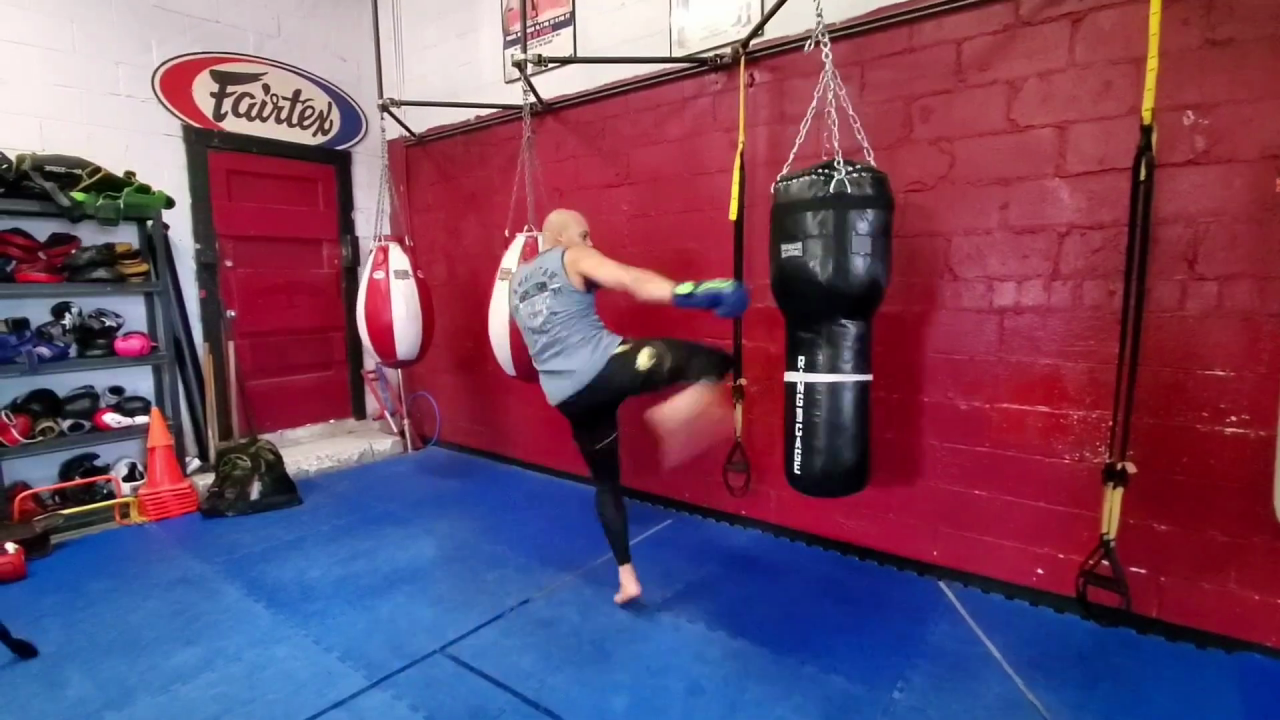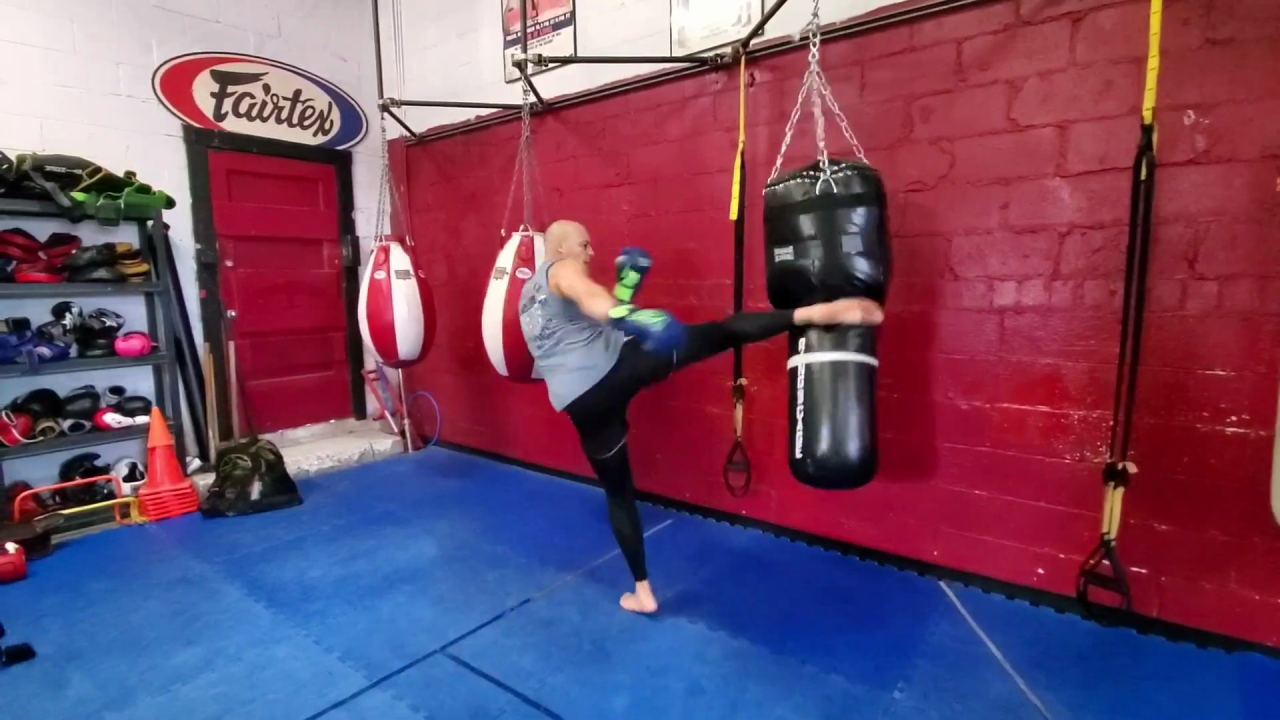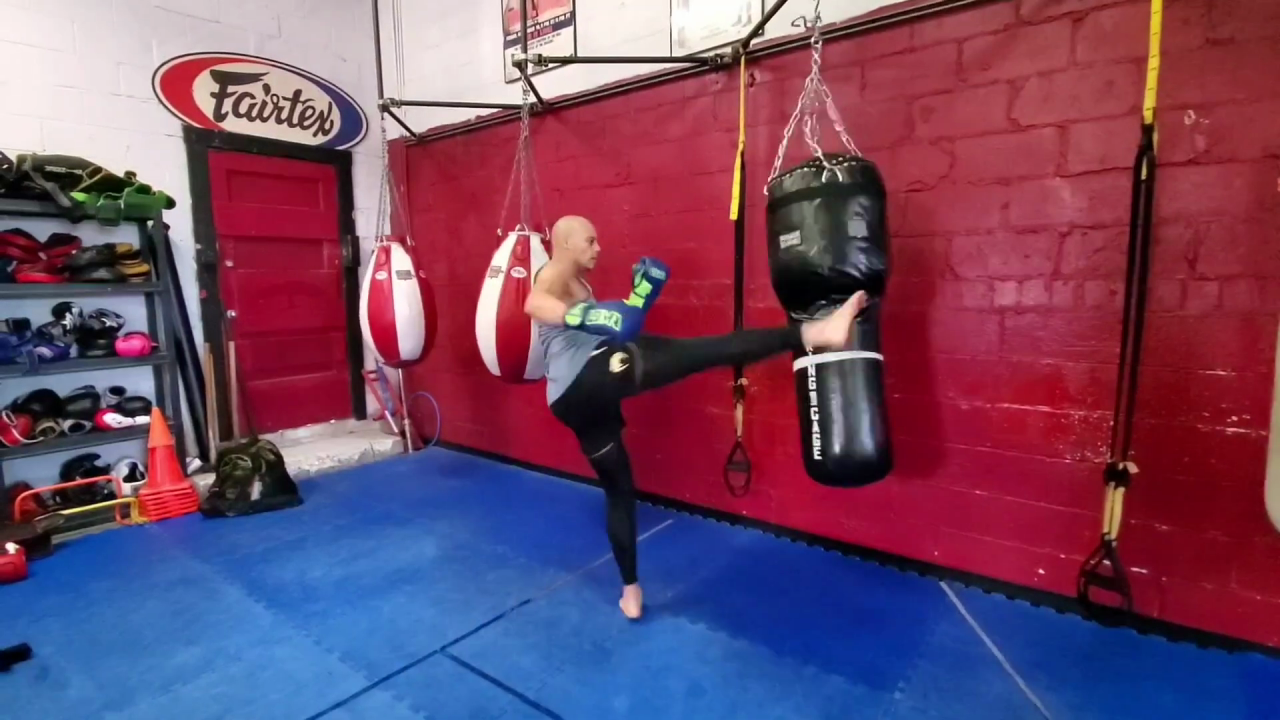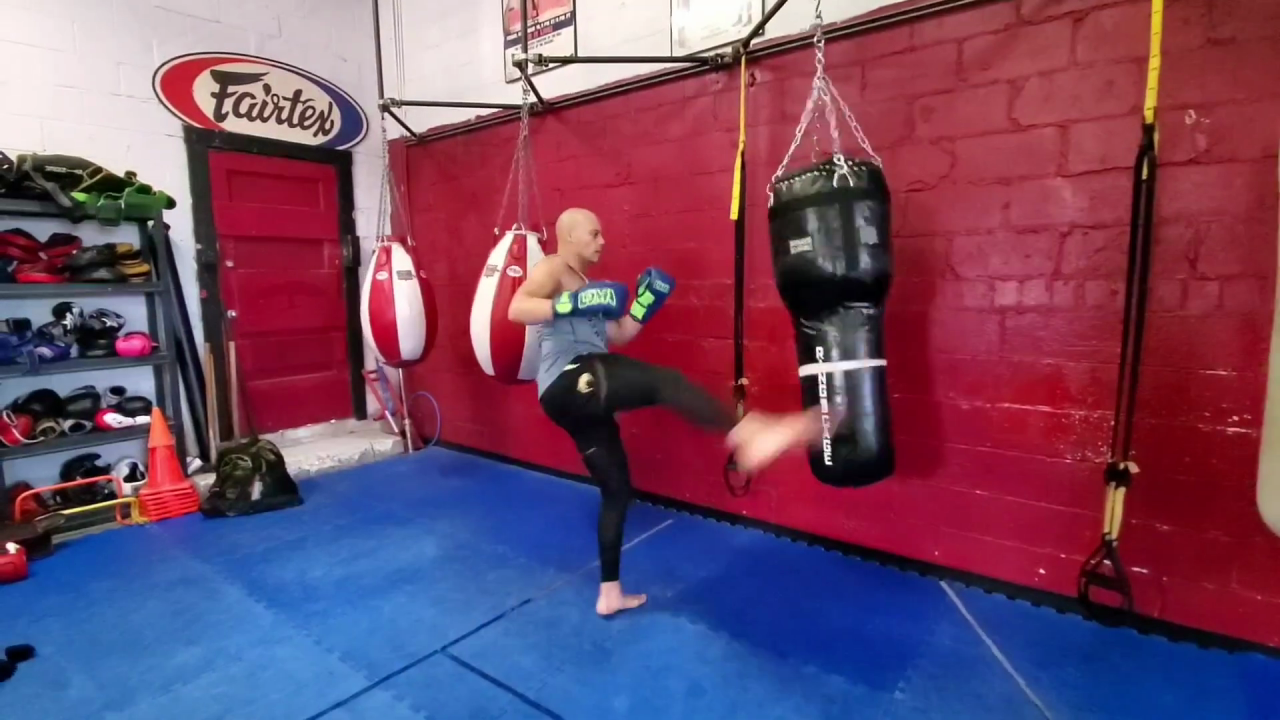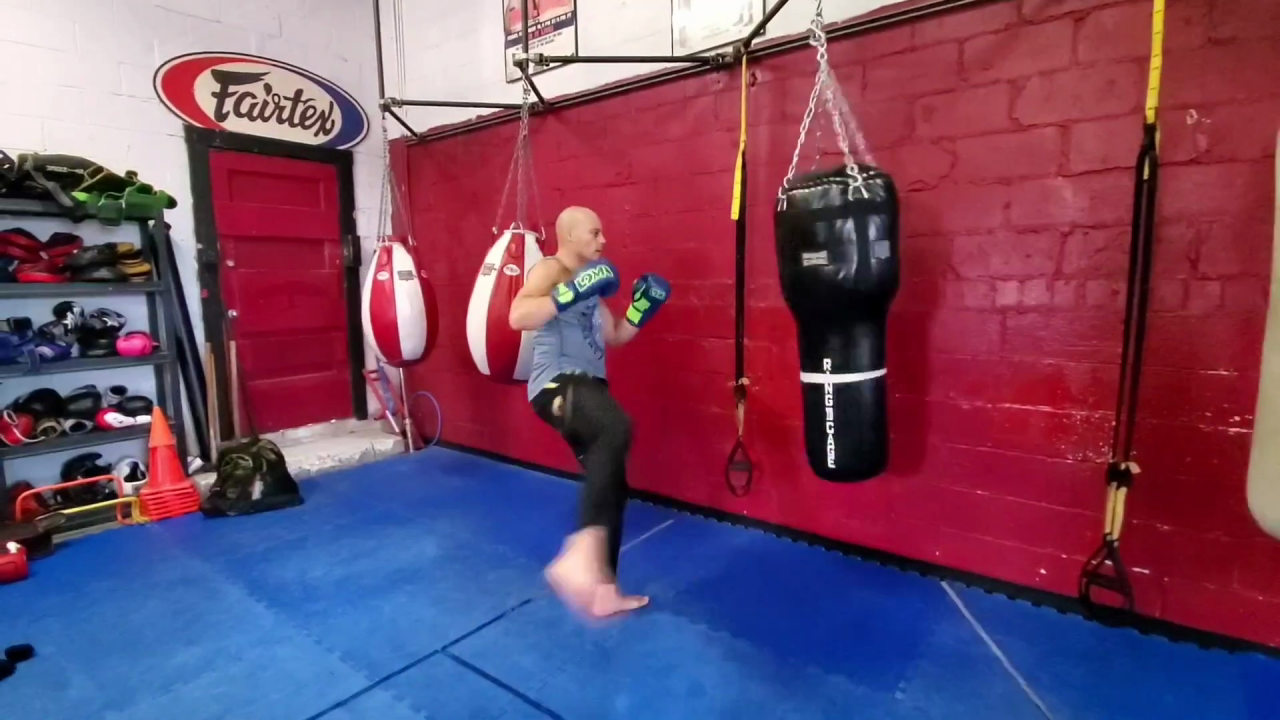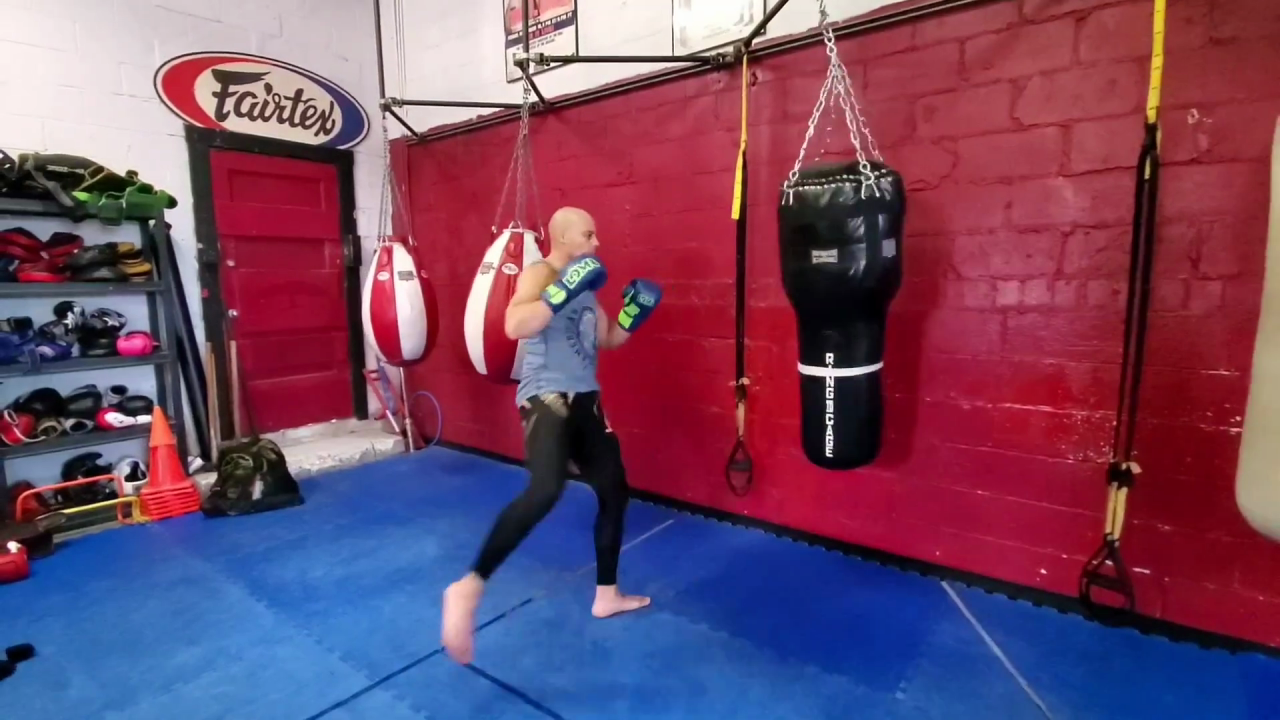
dt=0.1s
person 1, frame 1
left shoulder: (519, 279)
right shoulder: (576, 257)
right elbow: (635, 282)
right wrist: (699, 291)
left hip: (571, 396)
right hip: (604, 365)
left knee: (607, 481)
right knee: (705, 359)
left ankle: (627, 577)
right ankle: (687, 402)
person 1, frame 2
left shoulder: (532, 290)
right shoulder: (563, 270)
right elbow: (590, 298)
left wrist: (629, 283)
right wrist: (637, 319)
left hip: (579, 400)
right hip: (608, 371)
left knee: (618, 492)
right knee: (716, 333)
left ankle: (640, 592)
right ankle: (820, 312)
person 1, frame 3
left shoulder: (576, 278)
right shoulder: (557, 272)
left elbow: (622, 327)
right elbow: (535, 304)
left wrist: (643, 292)
right wrist: (593, 316)
left hip: (579, 397)
right hip: (590, 380)
left knee: (619, 490)
right knee: (697, 350)
left ankle: (631, 594)
right ankle: (812, 334)
person 1, frame 4
left shoulder: (581, 278)
right shoulder: (553, 269)
left elbow: (616, 336)
right elbow: (518, 309)
left wrist: (644, 303)
right wrist: (577, 302)
left hip: (577, 397)
right hip: (572, 380)
left knee: (617, 488)
right knee: (662, 380)
left ankle: (611, 592)
right ankle: (746, 436)
person 1, frame 5
left shoulder: (596, 280)
right shoulder: (549, 269)
left elbow: (615, 337)
right elbow: (518, 318)
left wrist: (640, 305)
right wrist: (572, 291)
left hip: (586, 385)
right hip: (558, 386)
left knee: (614, 486)
right knee: (617, 433)
left ankle: (607, 592)
right ankle: (583, 551)
person 1, frame 6
left shoulder: (585, 285)
right shoulder: (541, 273)
left elbow: (606, 341)
right elbow: (516, 327)
left wrist: (633, 311)
right wrist: (563, 290)
left hip: (584, 401)
right hip: (547, 400)
left knee: (615, 491)
right knee: (544, 491)
left ankle: (607, 595)
right ankle: (470, 588)
